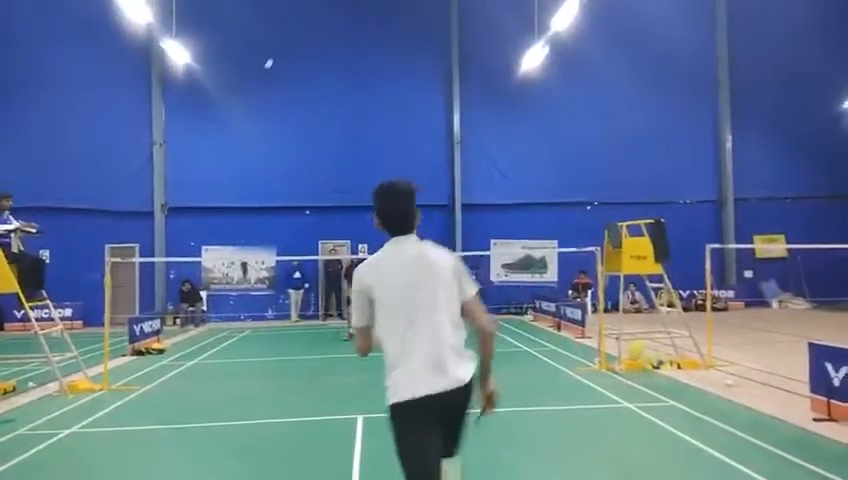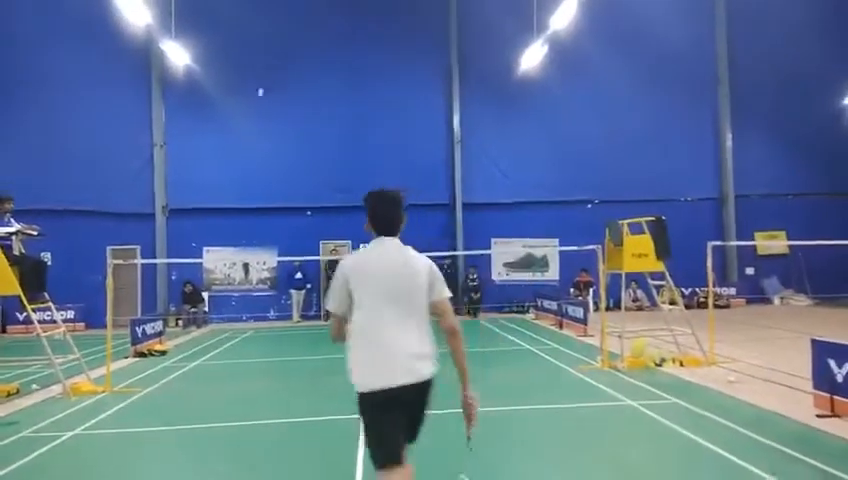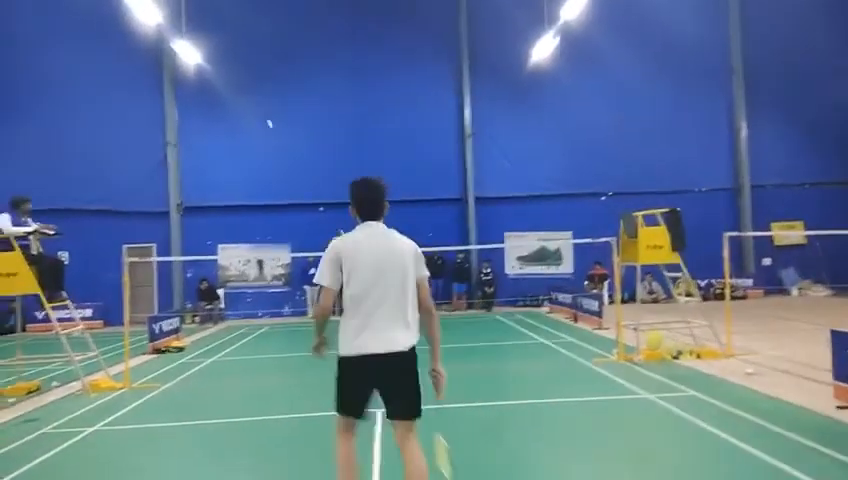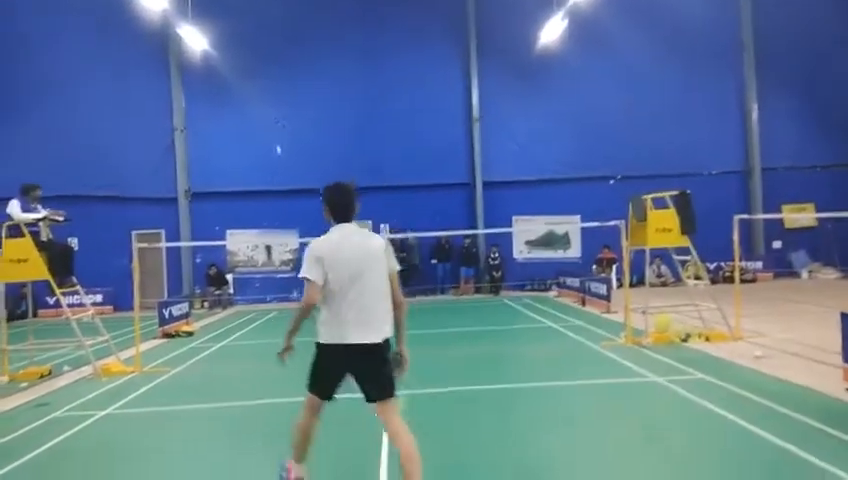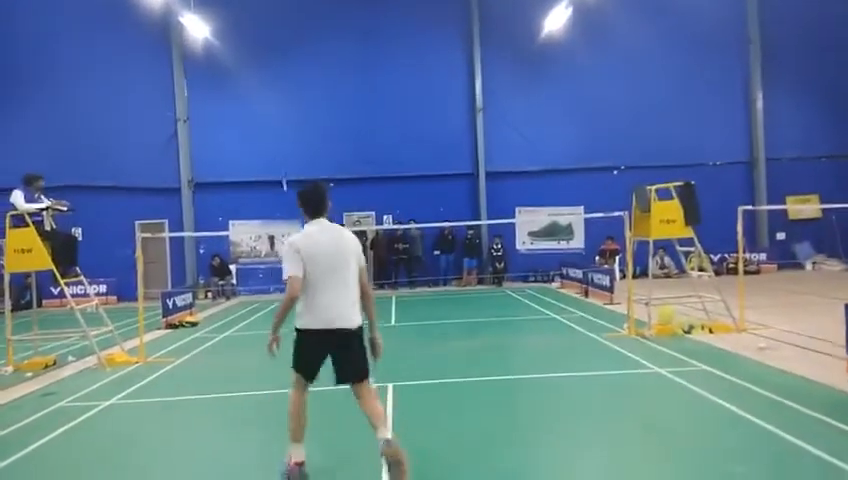
dt=0.2s
person 1, frame 1
left shoulder: (365, 273)
right shoulder: (445, 260)
left elbow: (363, 347)
right elbow: (485, 327)
right wrist: (486, 379)
left hip: (408, 393)
right hip: (456, 383)
person 1, frame 2
left shoulder: (350, 266)
right shoulder: (424, 264)
left elbow: (337, 332)
right elbow: (452, 328)
right wrist: (466, 388)
left hip: (374, 383)
right hip: (419, 377)
person 1, frame 3
left shoulder: (339, 247)
right shoulder: (408, 246)
left elbow: (323, 308)
right elbow: (427, 308)
left wrist: (319, 337)
right wrist: (436, 360)
left hip: (356, 353)
right hip: (401, 353)
left knee: (345, 432)
right knee: (407, 437)
person 1, frame 4
left shoulder: (318, 248)
right shoulder: (380, 244)
left elbow: (311, 301)
right elbow: (398, 300)
left wrist: (289, 337)
right wrist: (402, 345)
left hip: (333, 343)
right hip: (374, 343)
left knee: (311, 407)
right knee: (392, 418)
person 1, frame 5
left shoulder: (295, 242)
right shoulder: (349, 238)
left elbow: (293, 293)
right elbow: (366, 290)
left wrist: (274, 330)
right wrist: (374, 331)
left hip: (312, 328)
right hip: (349, 326)
left knee: (298, 389)
right knee: (365, 391)
right ankle: (386, 439)
